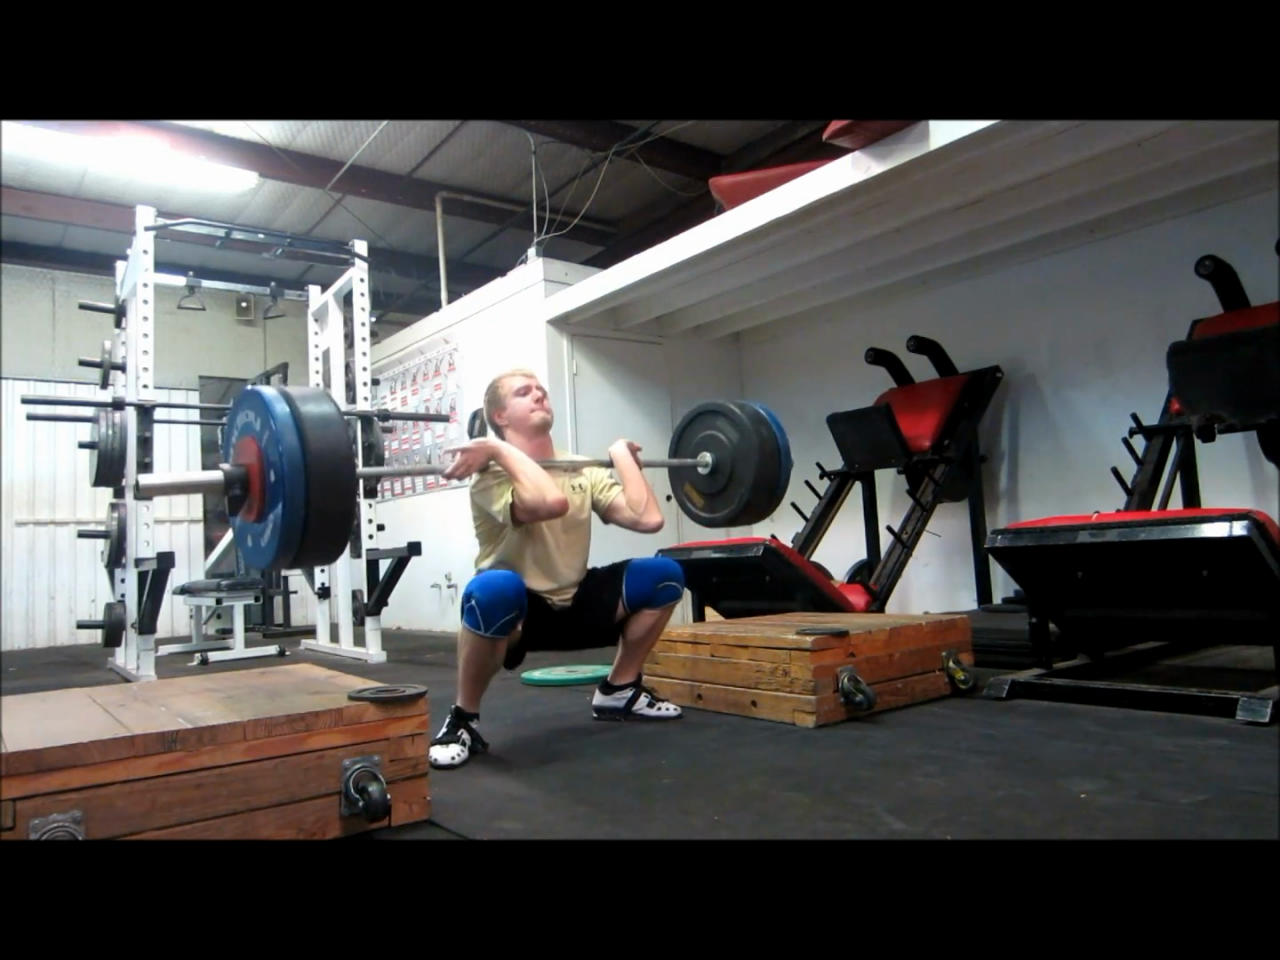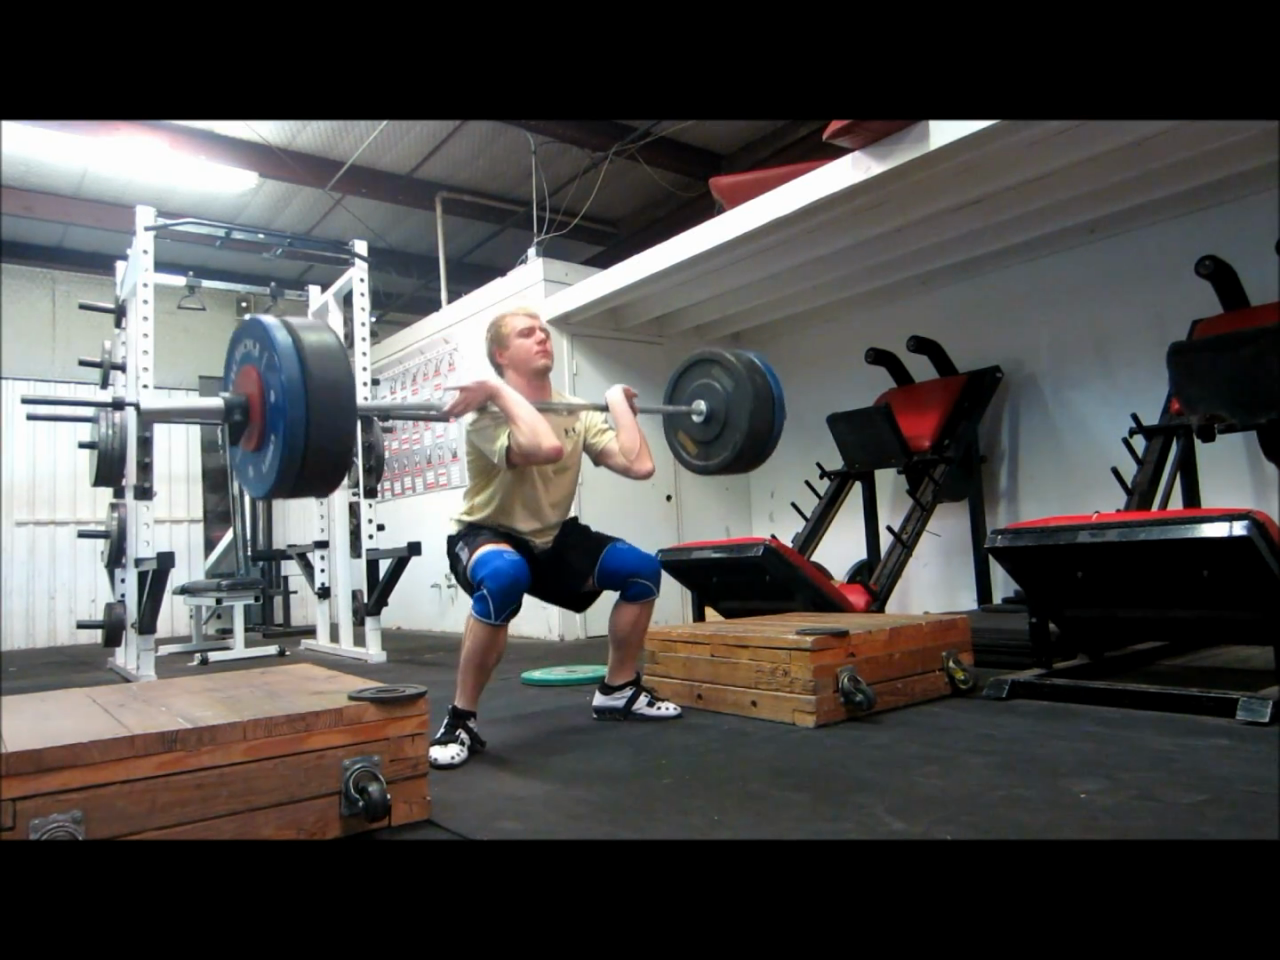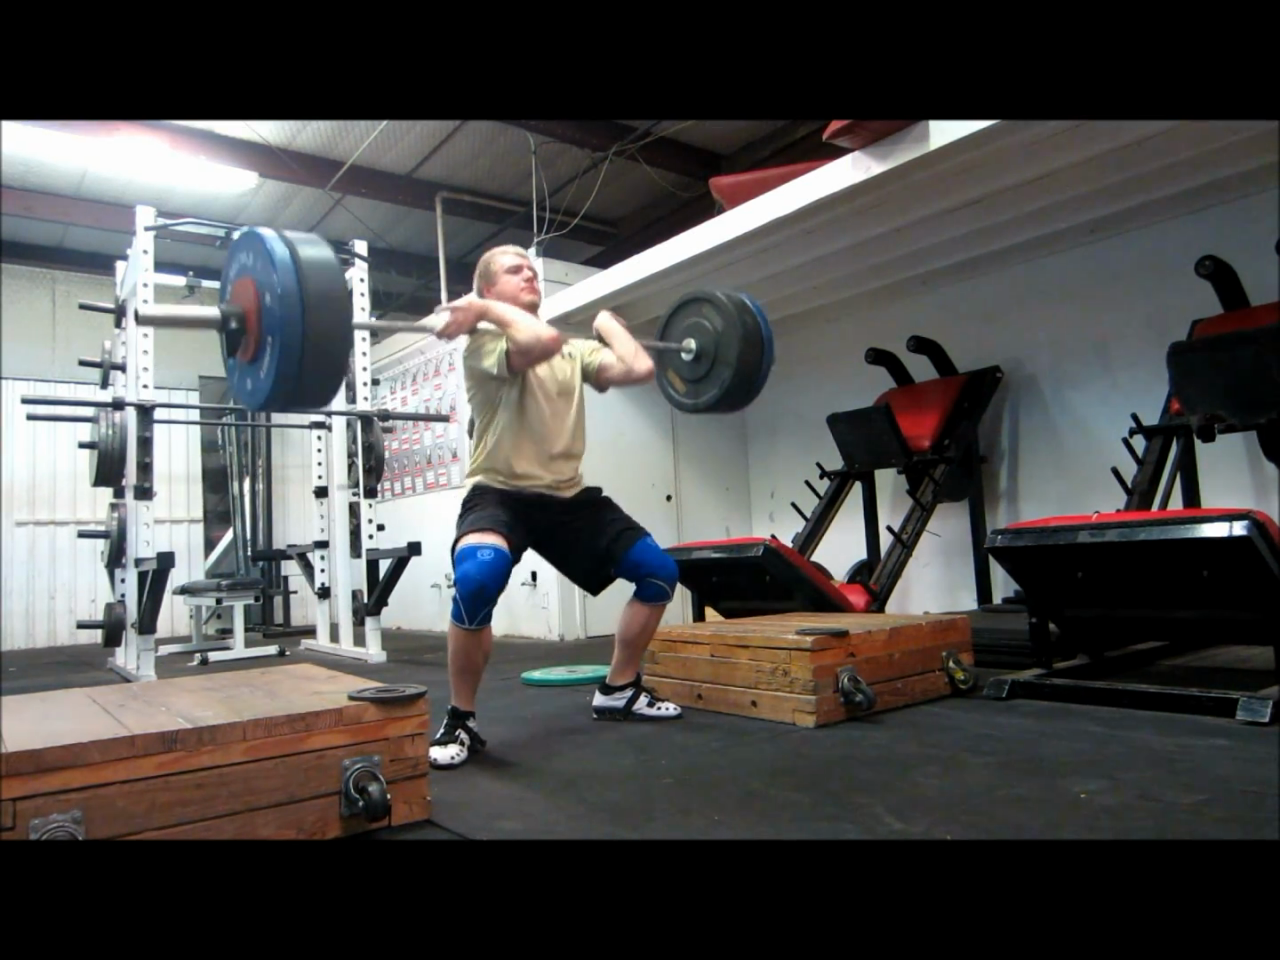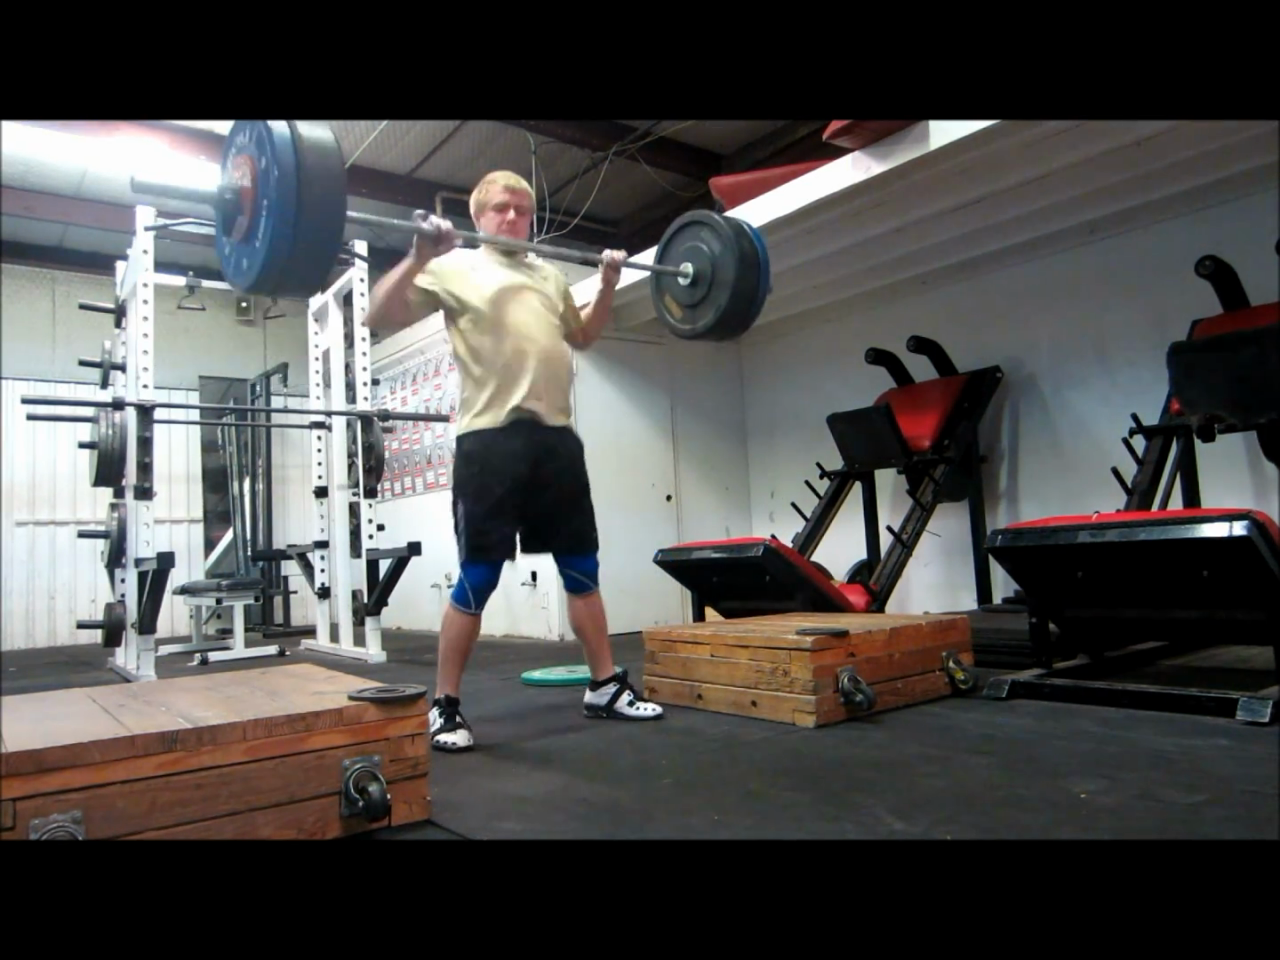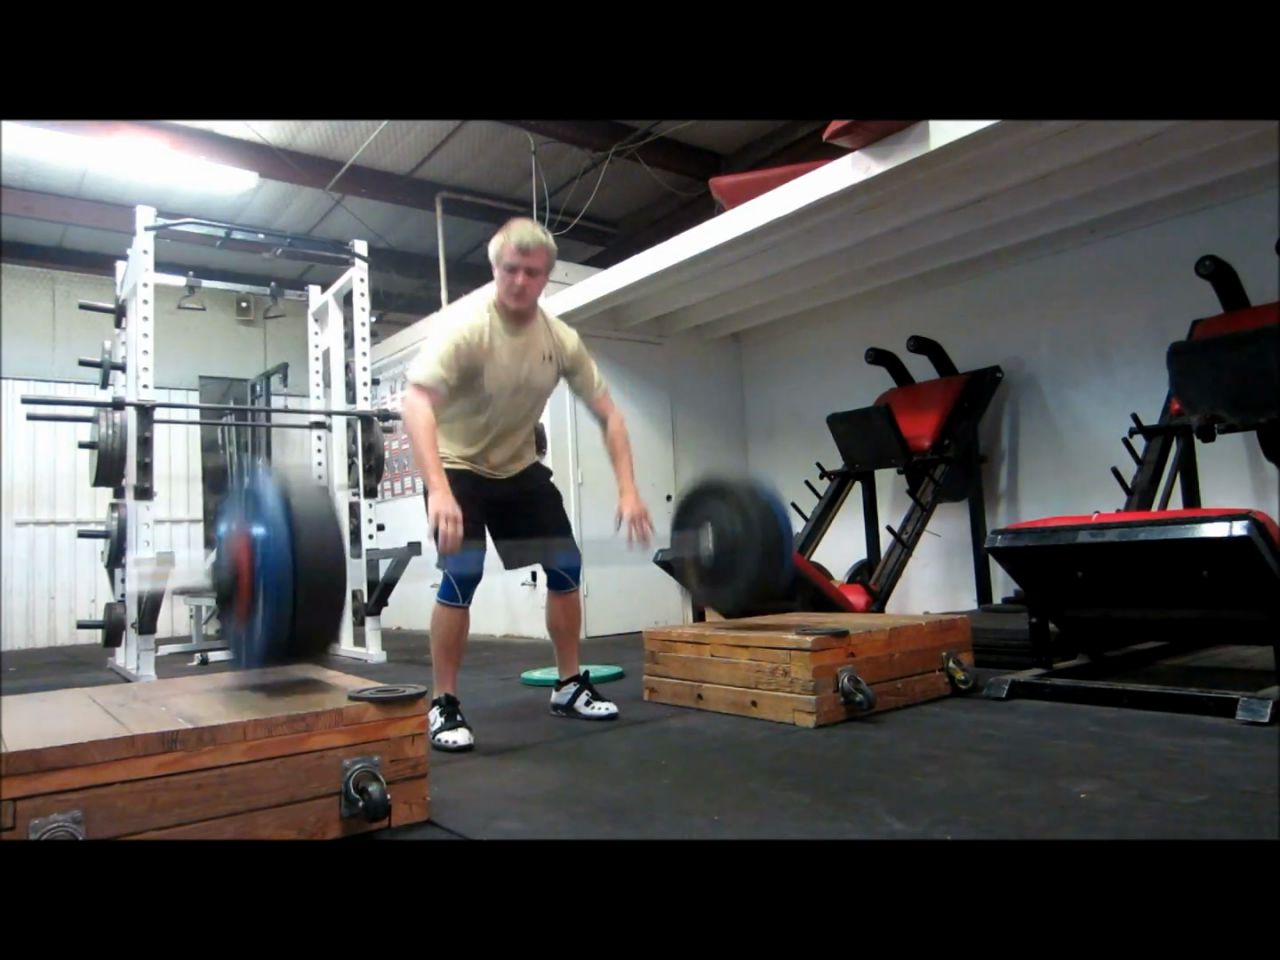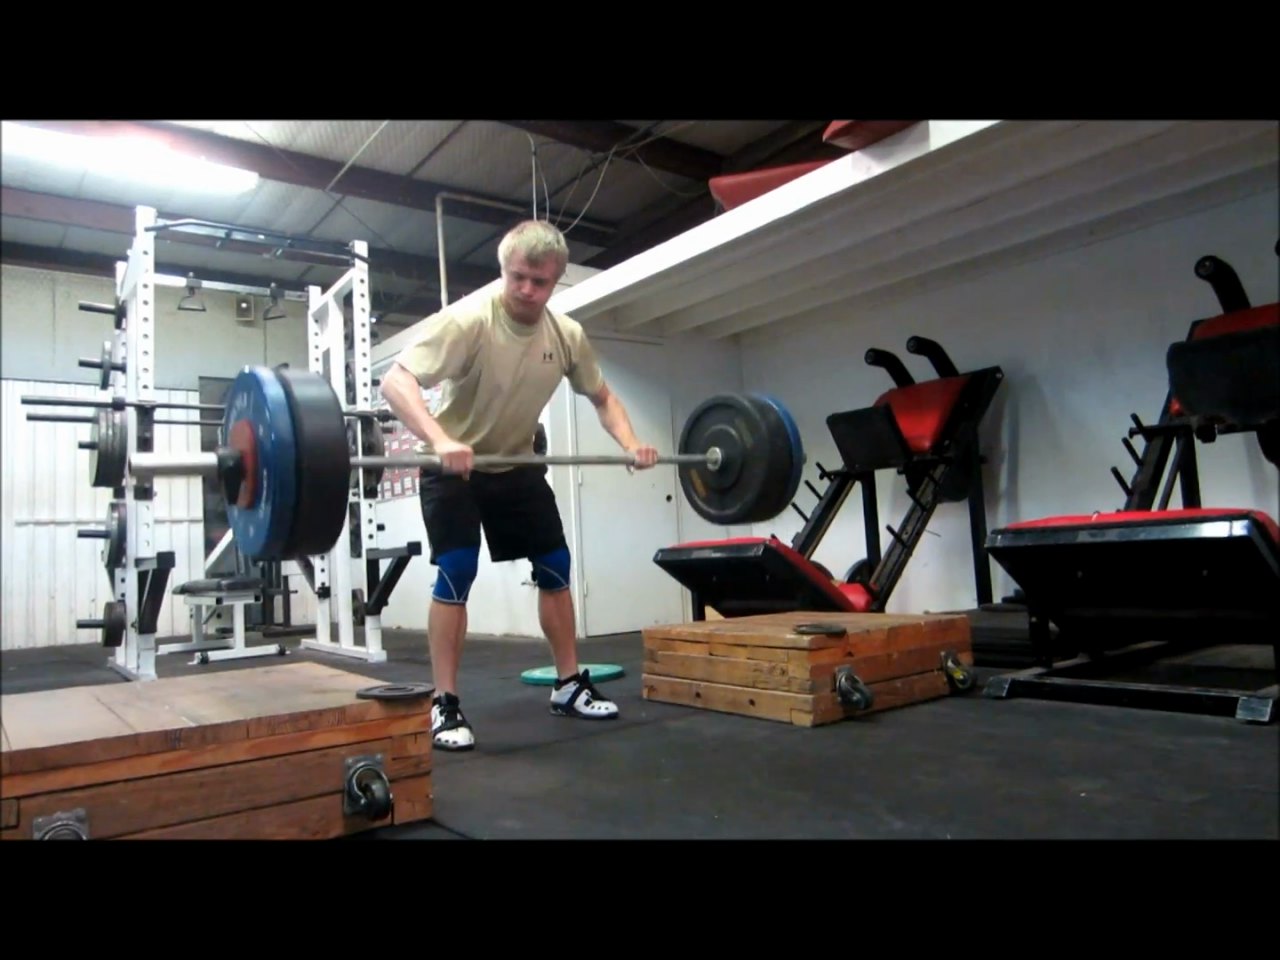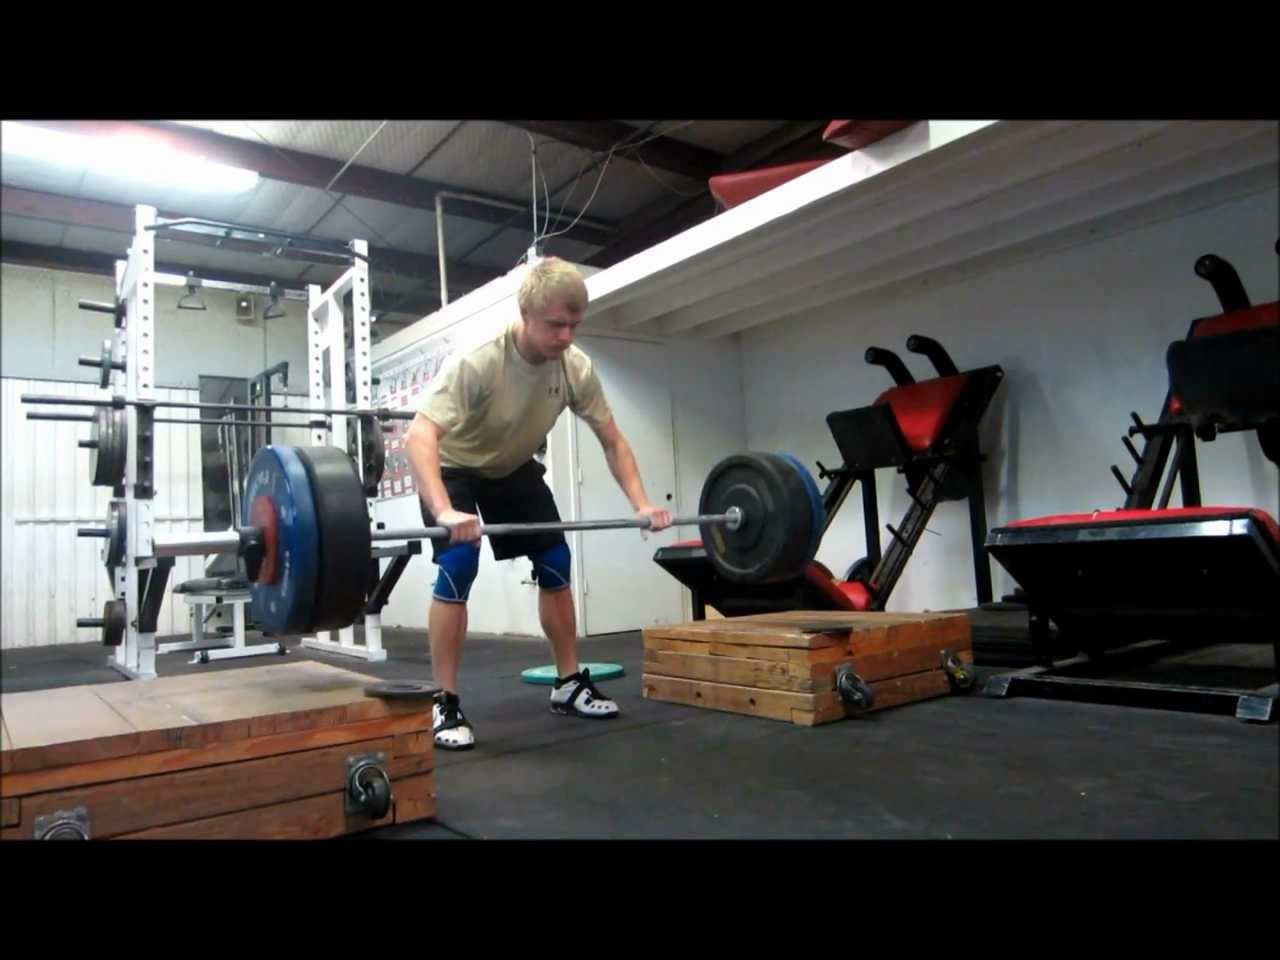
dt=0.4s
person 1, frame 1
left shoulder: (584, 471)
right shoulder: (494, 476)
left elbow: (649, 518)
right elbow: (552, 501)
left wrist: (622, 455)
right wrist: (499, 448)
left hip: (571, 601)
right hip: (504, 599)
left knee: (664, 575)
right knee: (498, 590)
left ankle: (619, 691)
right ankle: (462, 721)
person 1, frame 2
left shoulder: (579, 414)
right shoulder: (491, 416)
left elbow: (640, 465)
right elbow: (546, 448)
left wrist: (618, 401)
right wrist: (498, 390)
left hip: (550, 537)
right hip: (488, 535)
left knee: (642, 571)
right knee: (505, 577)
left ankle: (618, 690)
right ankle: (461, 721)
person 1, frame 3
left shoulder: (575, 350)
right shoulder: (486, 345)
left elbow: (640, 368)
right elbow: (542, 341)
left wrist: (607, 325)
right wrist: (486, 309)
left hip: (569, 493)
right hip: (501, 493)
left knee: (659, 571)
right knee: (477, 582)
left ankle: (618, 690)
right ankle: (460, 722)
person 1, frame 4
left shoulder: (548, 276)
right shoulder: (455, 266)
left elbow: (583, 335)
right elbow: (382, 317)
left wrist: (607, 282)
right wrist: (423, 249)
left hip: (557, 433)
right hip: (492, 434)
left knee: (581, 569)
right knee: (480, 576)
left ankle: (607, 686)
right ankle: (445, 708)
person 1, frame 5
left shoulder: (563, 338)
right shoulder: (464, 326)
left elbow: (606, 412)
right elbow: (418, 403)
left wrist: (628, 491)
right wrist: (438, 494)
left hip: (519, 469)
right hip: (460, 472)
left knee: (565, 567)
right knee: (462, 572)
left ankle: (570, 686)
right ankle: (444, 706)
person 1, frame 6
left shoulder: (568, 334)
right shoulder: (467, 322)
left elbow: (602, 396)
right elbow: (398, 380)
left wrist: (629, 441)
right wrist: (439, 439)
left hip: (515, 466)
right hip: (453, 464)
left knee: (555, 563)
right knee: (457, 569)
left ankle: (569, 686)
right ankle: (445, 705)
person 1, frame 7
left shoulder: (577, 368)
right shoulder: (478, 360)
left elbow: (613, 440)
right elbow: (419, 436)
left wrist: (640, 502)
right wrist: (444, 511)
left hip: (513, 467)
right hip: (454, 465)
left knee: (556, 562)
right knee: (457, 568)
left ankle: (569, 683)
right ankle: (446, 705)
